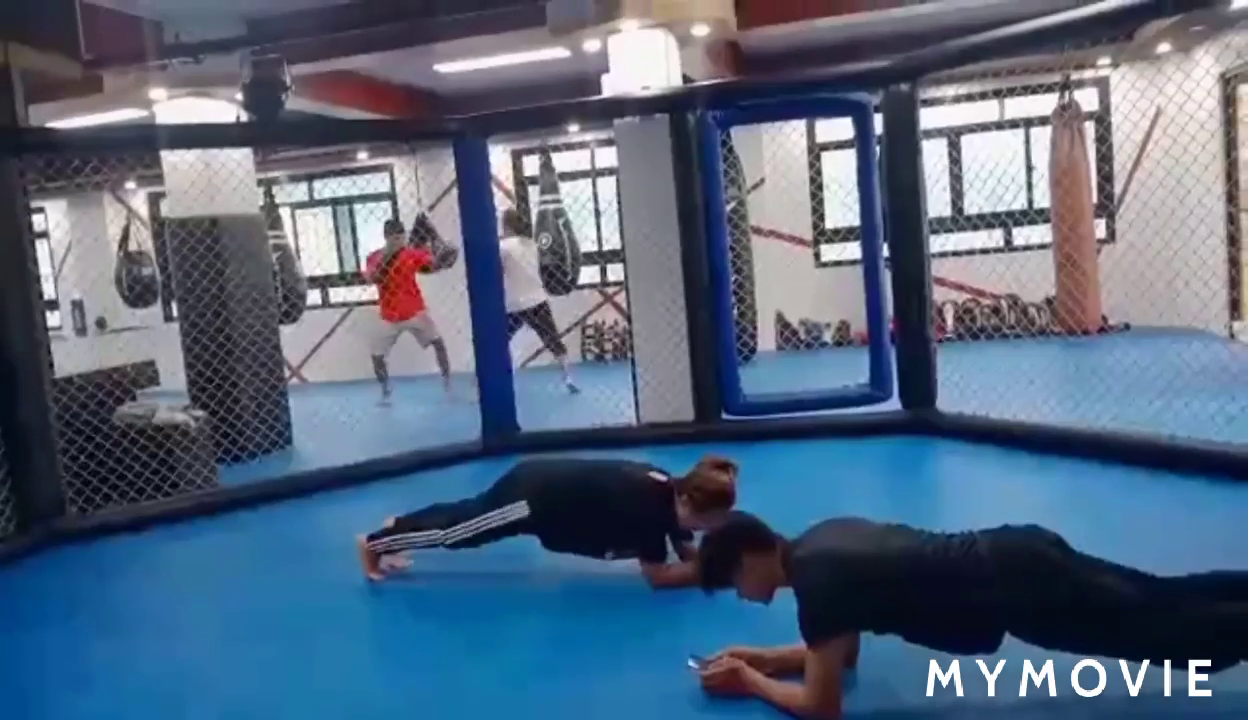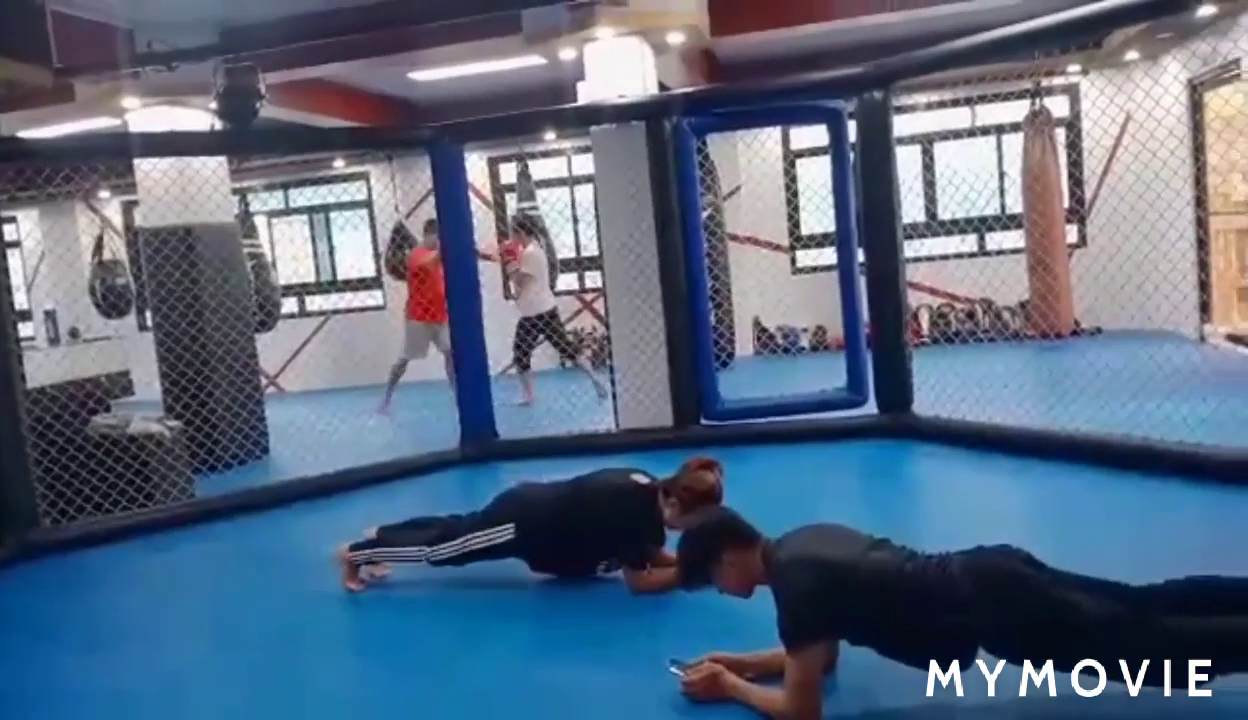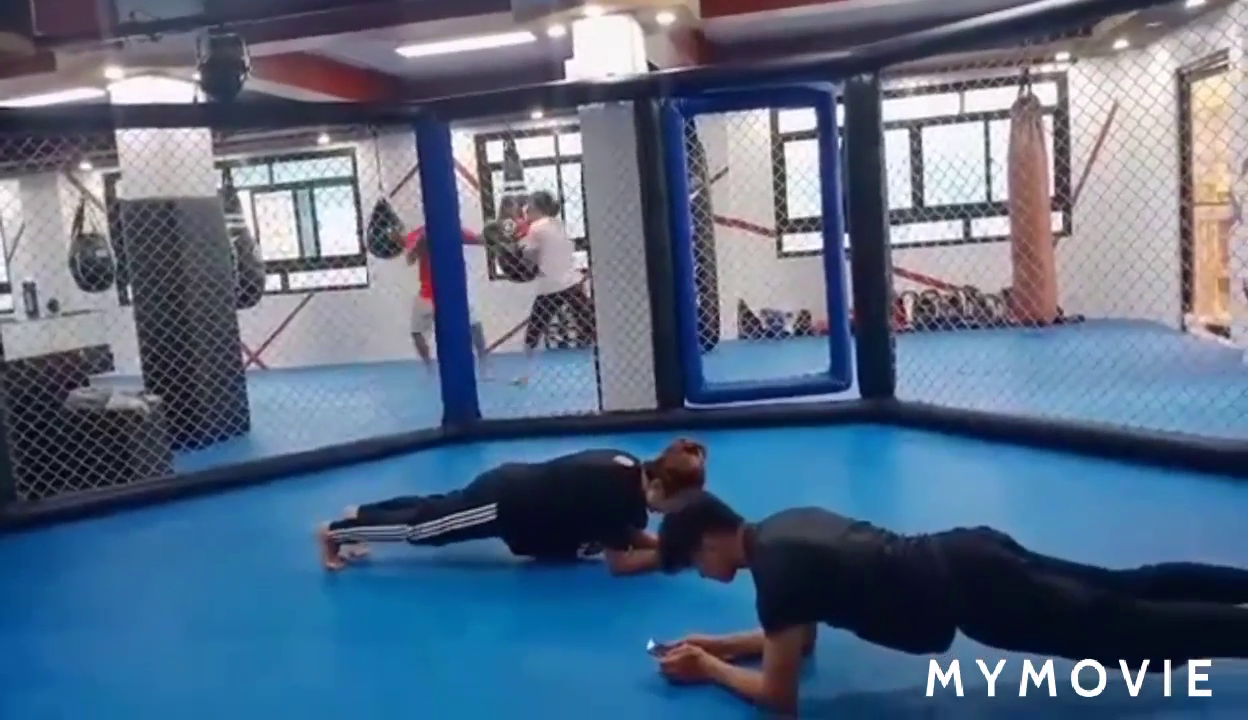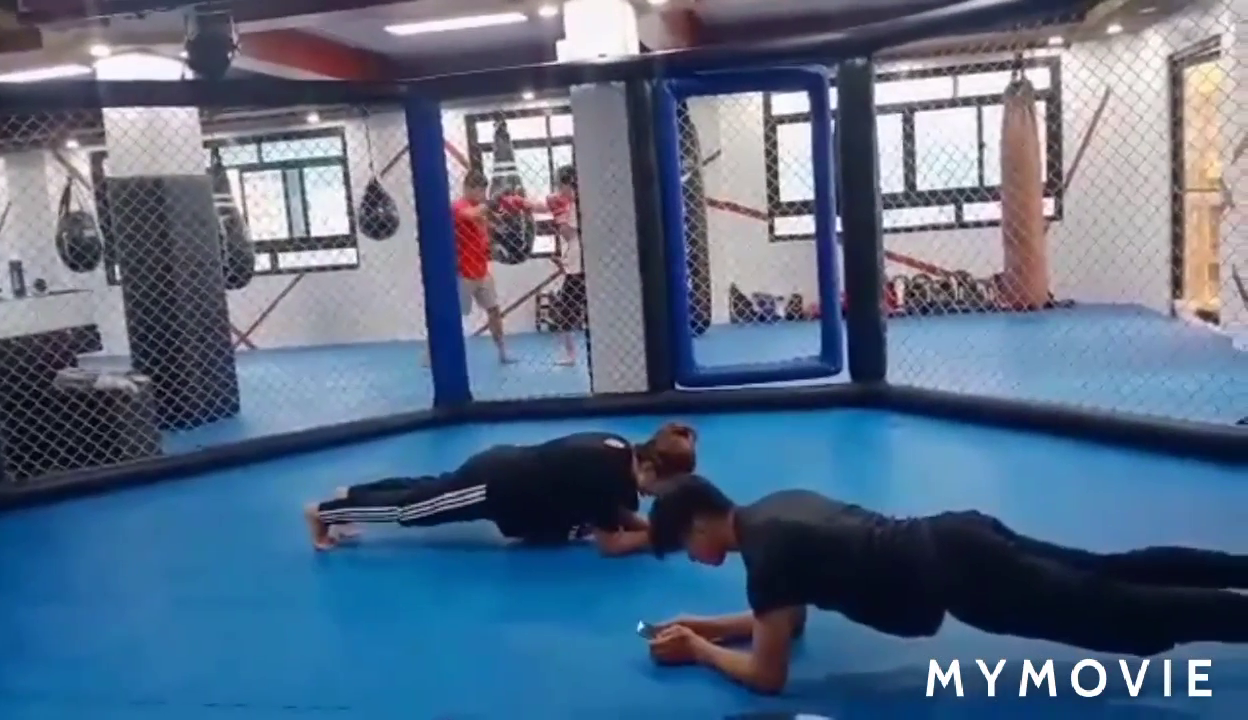
dt=0.7s
person 1, frame 1
left shoulder: (818, 580)
right shoulder: (819, 543)
right elbow: (842, 649)
right wrist: (763, 656)
left hip: (1017, 586)
right hip: (1017, 557)
left knee: (1169, 633)
right knee: (1169, 601)
person 1, frame 2
left shoulder: (796, 584)
right shoulder: (800, 546)
right elbow: (819, 653)
right wrist: (744, 662)
left hip: (994, 609)
right hip: (992, 573)
left knee: (1149, 647)
right knee: (1148, 608)
person 1, frame 3
left shoulder: (776, 569)
right shoulder: (781, 528)
right elbow: (798, 635)
left wrist: (710, 668)
right wrist: (719, 643)
left hip: (973, 591)
right hip: (971, 557)
left knee: (1132, 631)
right knee: (1127, 592)
person 1, frame 4
left shoulder: (766, 551)
right shoulder: (772, 511)
left elbow: (768, 673)
right elbow: (787, 619)
left wrist: (699, 648)
right wrist: (708, 624)
left hip: (959, 575)
right hip: (957, 539)
left knee: (1123, 617)
right knee: (1112, 577)
person 2, frame 1
left shoulder: (671, 489)
right shoulder: (650, 505)
left elbow: (686, 551)
right elbow: (658, 575)
left hip: (544, 480)
right hip: (537, 497)
left knee: (467, 516)
right knee: (457, 528)
left ankle: (395, 528)
right ankle: (374, 541)
person 2, frame 2
left shoulder: (650, 491)
right shoulder: (637, 510)
left elbow: (653, 556)
right elbow: (640, 580)
left hip: (533, 505)
right hip: (526, 522)
left knee: (456, 531)
right knee: (442, 546)
left ankle: (379, 537)
right ankle: (356, 553)
person 2, frame 3
left shoulder: (631, 471)
right shoulder: (619, 490)
left elbow: (632, 535)
right elbow: (620, 561)
left hip: (515, 487)
right hip: (507, 503)
left knee: (437, 510)
right knee: (421, 525)
left ankle: (360, 515)
right ankle: (335, 531)
person 2, frame 4
left shoulder: (622, 453)
right shoulder: (609, 472)
left elbow: (621, 515)
right elbow: (610, 542)
left wrist: (653, 525)
left hip: (505, 468)
right hip: (497, 485)
left knee: (426, 492)
right knee: (411, 507)
left ankle: (349, 496)
right ankle: (325, 511)
person 3, frame 1
left shoulder: (503, 246)
right shoulder: (531, 245)
left hip: (515, 307)
right hip: (538, 302)
right knee: (553, 341)
right ankle: (568, 378)
person 3, frame 2
left shoulder: (530, 252)
right shoulder: (533, 247)
left elbow: (522, 283)
left wrist: (511, 265)
left hip: (533, 312)
right hip: (547, 309)
left knee: (521, 353)
right knee: (566, 347)
left ankle: (528, 396)
right ankle: (596, 380)
person 3, frame 3
left shoulder: (536, 227)
right shoulder: (561, 225)
left elbow: (530, 256)
left wrist: (524, 238)
left hip: (550, 288)
right hip: (573, 283)
left knee: (535, 329)
right knee: (590, 325)
left ankle: (525, 372)
person 3, frame 4
left shoulder: (574, 205)
right shoulder: (570, 204)
left elbow: (568, 235)
left wrist: (558, 216)
left hip: (577, 268)
right hip: (576, 266)
left knee: (565, 310)
left ankle: (570, 354)
person 4, frame 1
left shoulder: (413, 254)
right shoulder: (375, 257)
left elbow: (435, 264)
right elbow: (371, 278)
right wrist: (387, 254)
left hip: (415, 312)
right hip: (390, 317)
left knee: (438, 343)
right knee: (376, 355)
left ankle: (448, 386)
right ankle: (386, 392)
person 4, frame 2
left shoulder: (435, 257)
right shoulder: (417, 255)
right elbow: (427, 262)
right wrist: (441, 250)
left hip: (440, 316)
right hip: (418, 318)
left knee: (450, 353)
right knee: (405, 358)
right ankle: (387, 397)
person 4, frame 3
right shoulder: (417, 235)
left elbow: (479, 240)
right elbow: (409, 259)
right wrist: (422, 239)
right hip: (427, 295)
left knee: (476, 327)
right knee: (416, 333)
left ankle: (483, 369)
right ankle: (431, 371)
person 4, frame 4
left shoulder: (480, 209)
right shoulder: (458, 207)
right elbow: (473, 216)
left wrist: (489, 246)
right wrist: (487, 204)
left hip: (480, 271)
right hip: (462, 273)
left knee: (494, 310)
left ankle: (502, 352)
